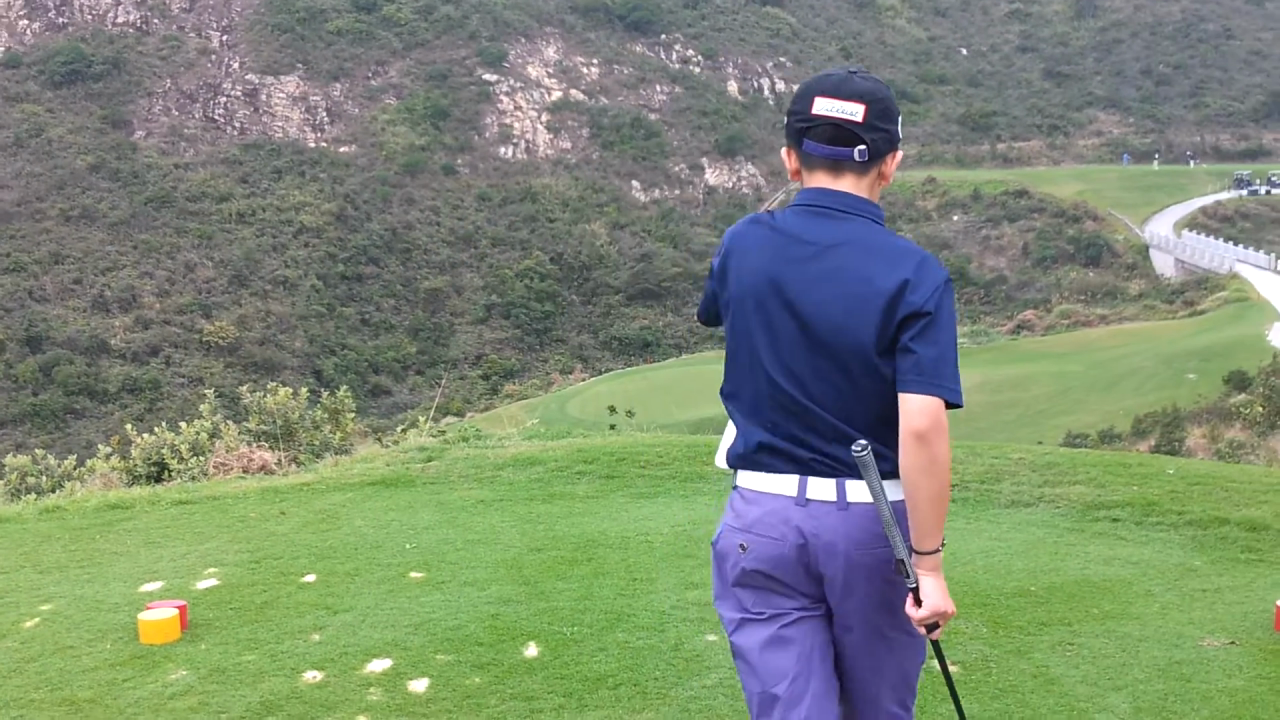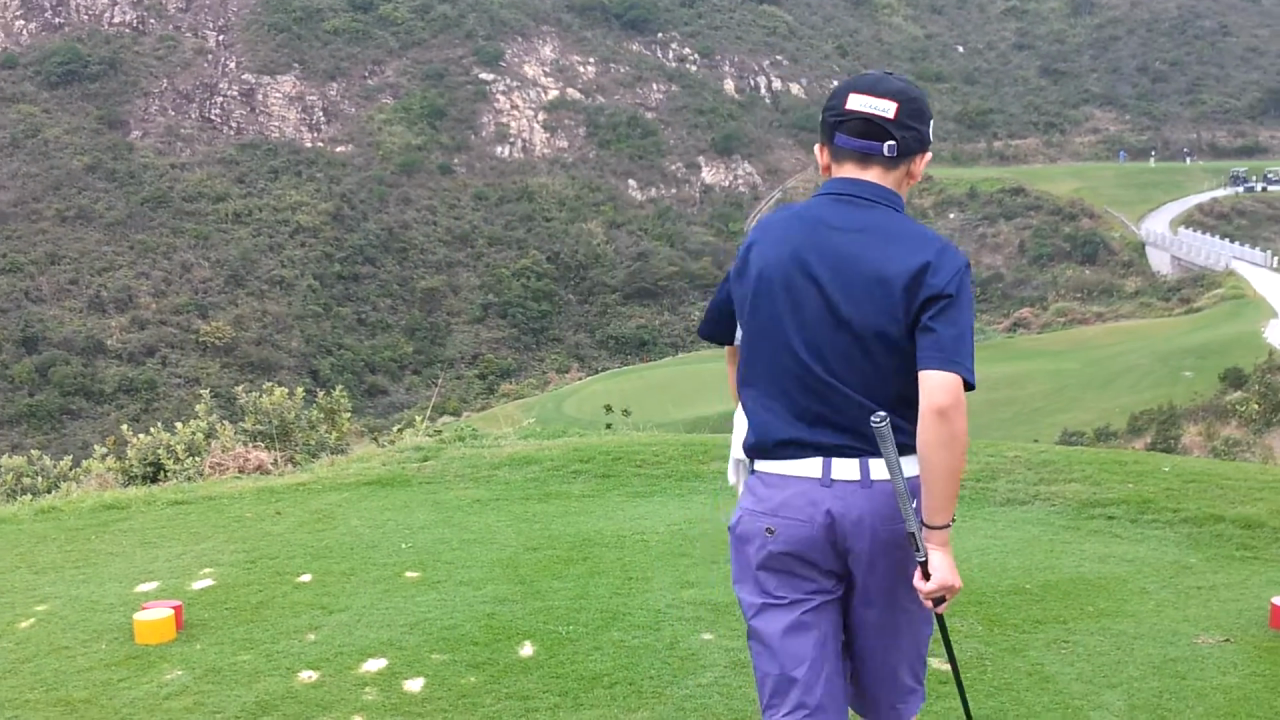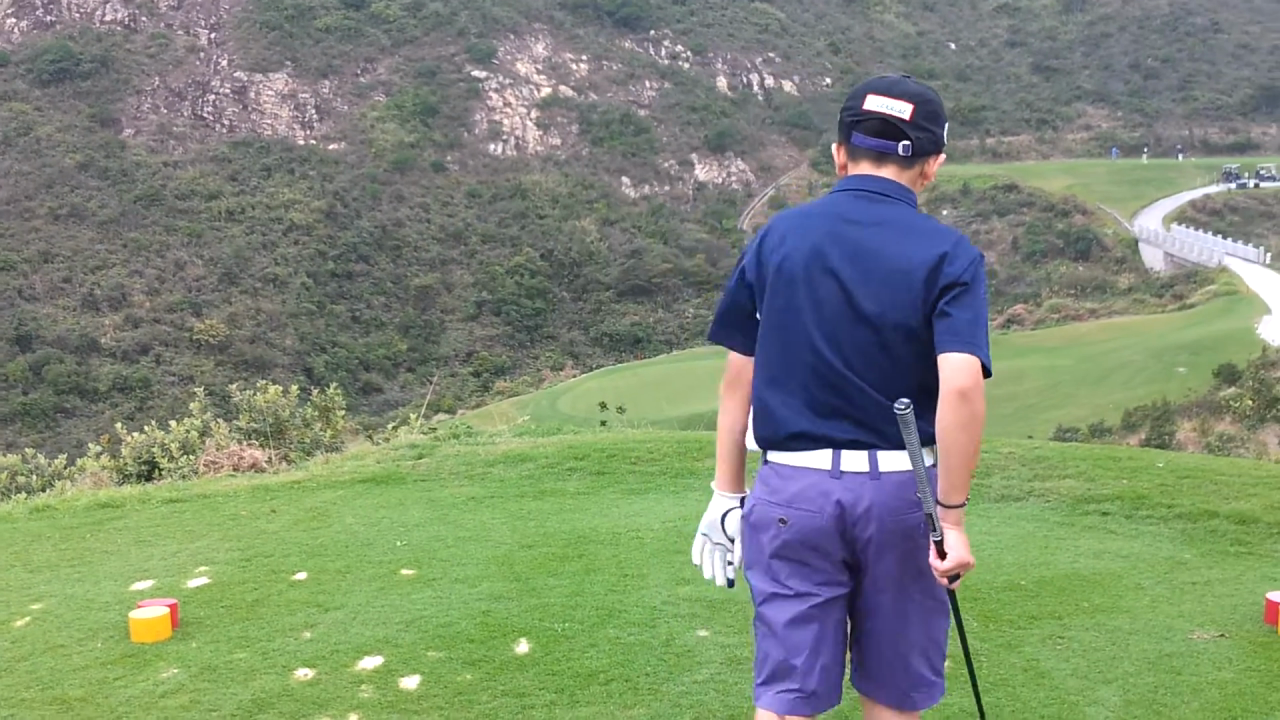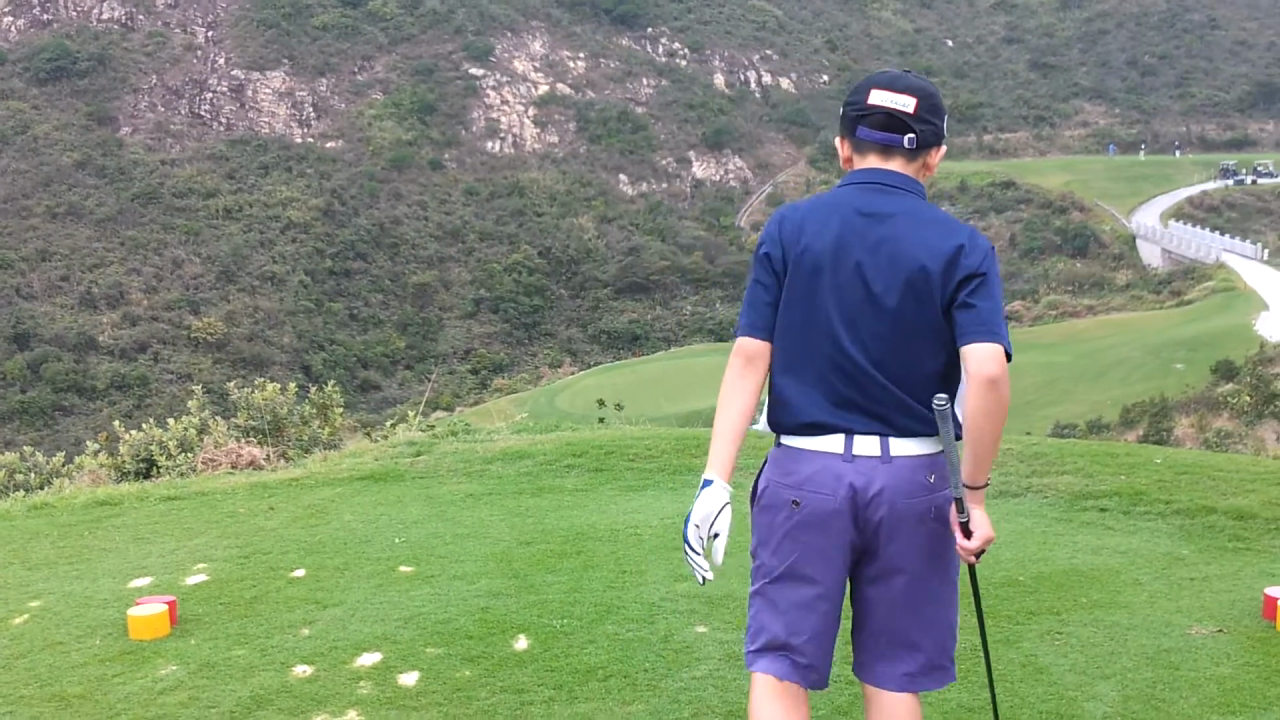
dt=0.1s
person 1, frame 1
left shoulder: (743, 245)
right shoulder: (915, 274)
right elbow: (923, 429)
right wrist: (928, 562)
left hip: (763, 517)
right hip: (870, 524)
person 1, frame 2
left shoulder: (765, 239)
right shoulder: (936, 260)
right elbow: (940, 404)
right wrist: (939, 537)
left hip: (781, 501)
right hip: (887, 504)
person 1, frame 3
left shoulder: (776, 238)
right shoulder: (950, 253)
left elbow: (738, 373)
right elbow: (963, 387)
left wrist: (725, 490)
right wrist: (951, 514)
left hip: (793, 488)
right hip: (897, 492)
person 1, frame 4
left shoulder: (790, 226)
right shoulder: (962, 245)
left elbow: (750, 356)
right elbow: (987, 373)
left wrist: (715, 478)
right wrist: (975, 495)
left hip: (803, 472)
right hip: (911, 478)
